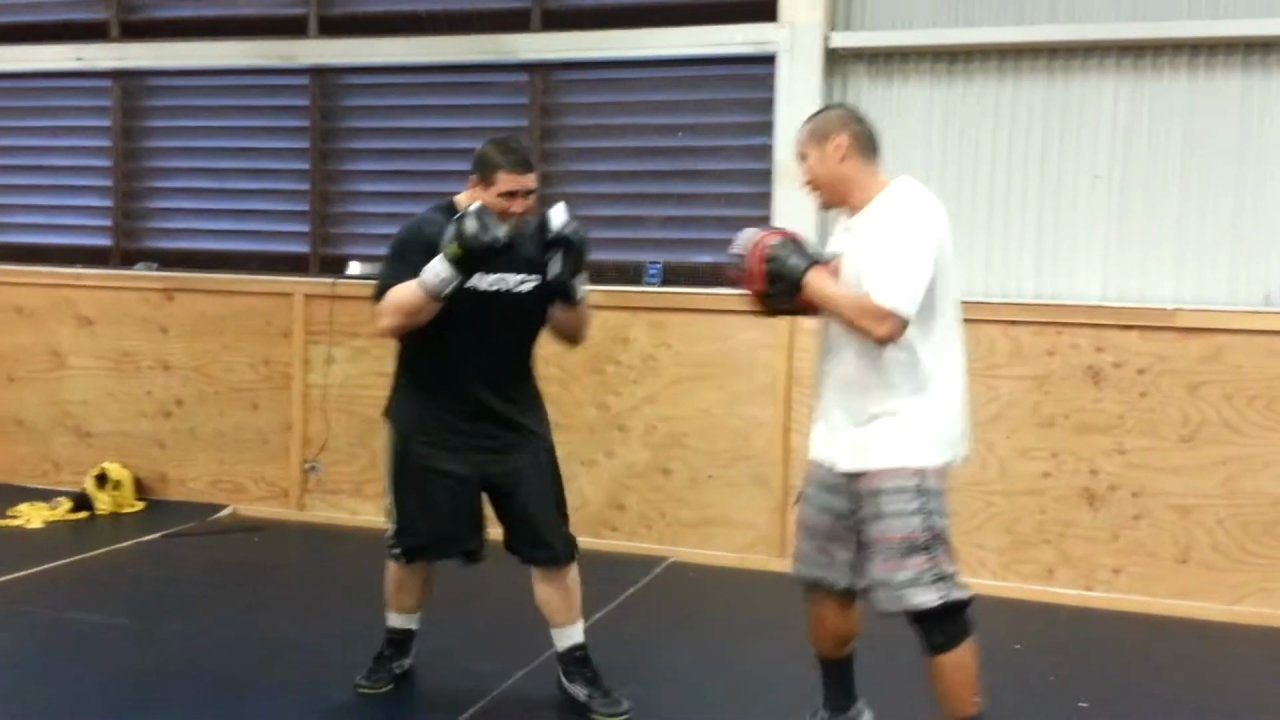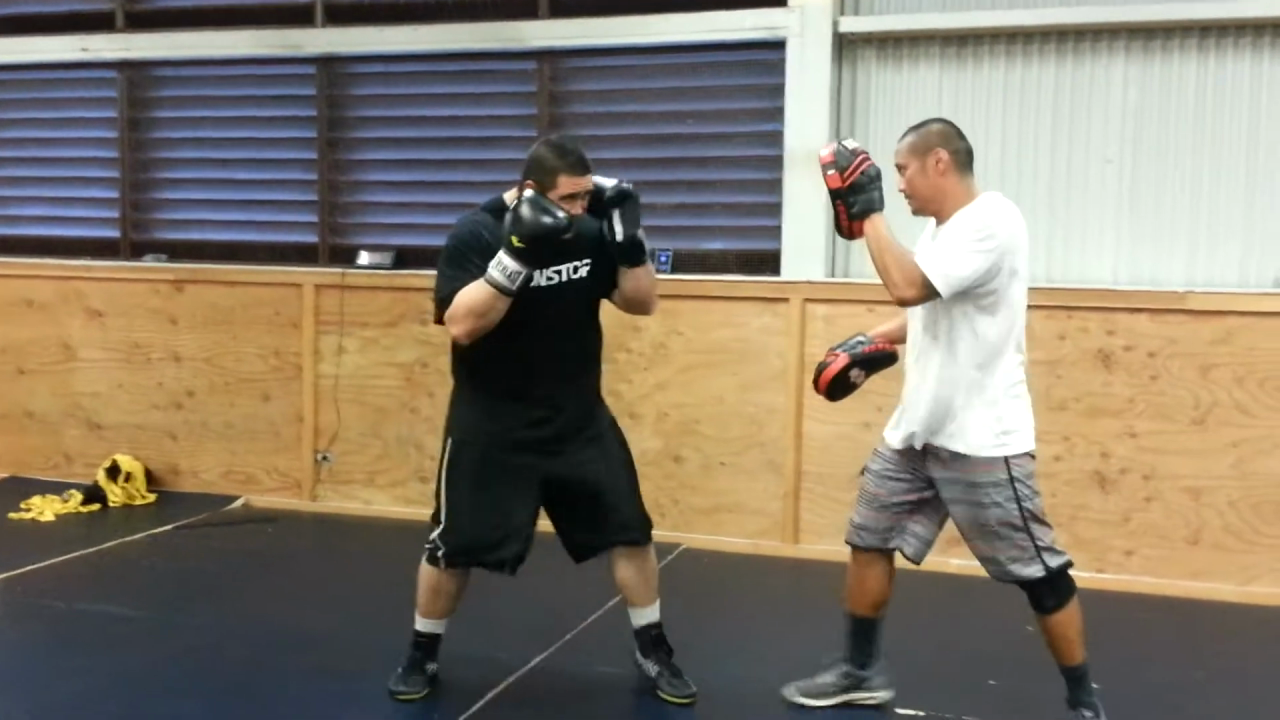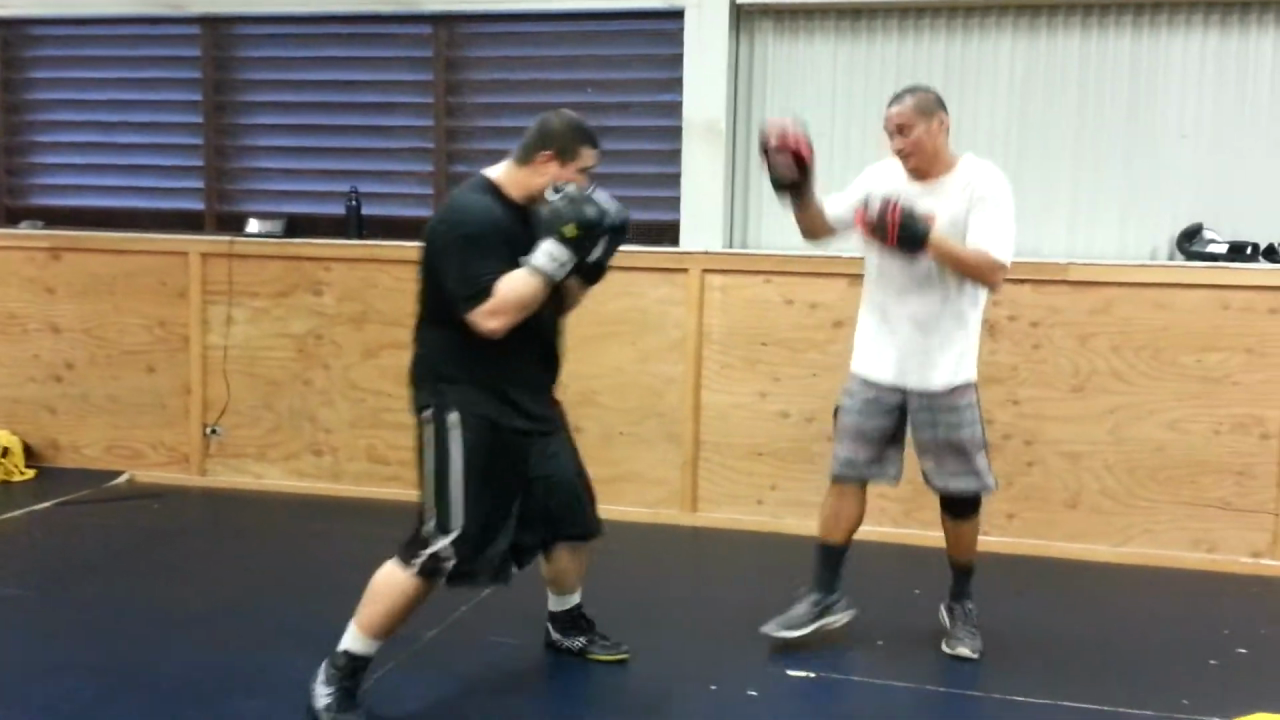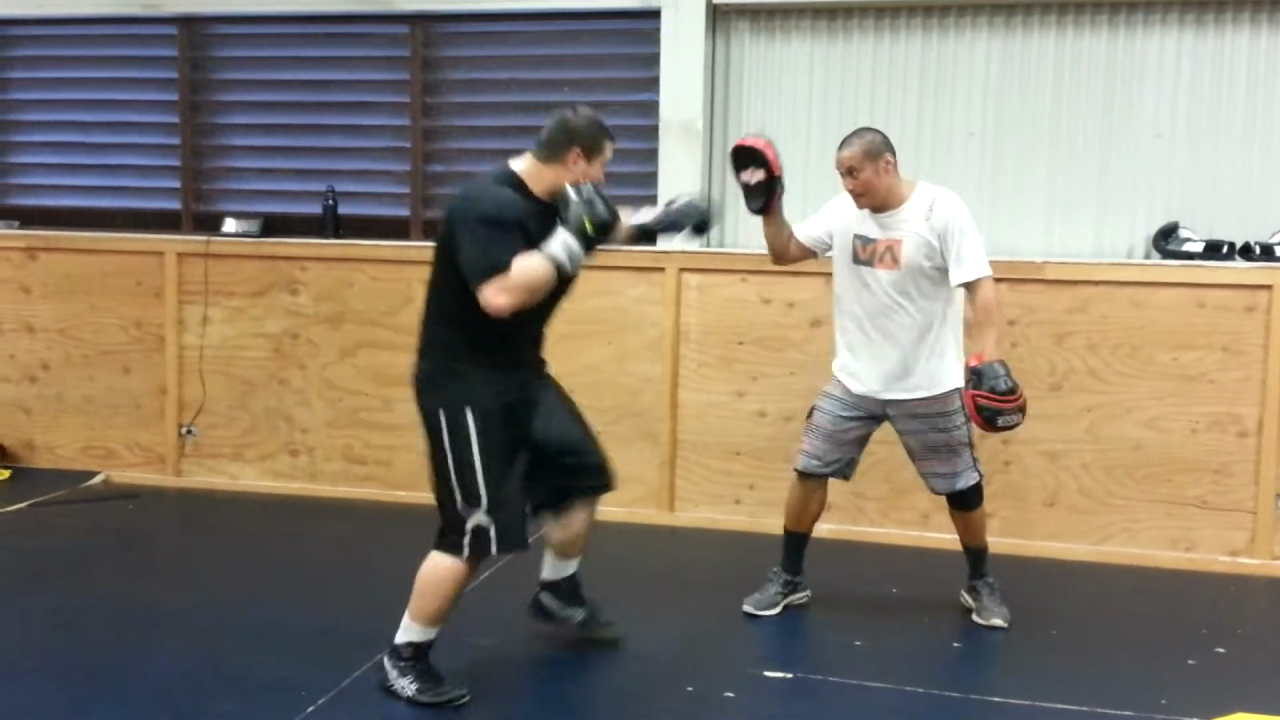
dt=1s
person 1, frame 1
left shoulder: (539, 241)
right shoulder: (424, 233)
left elbow: (573, 332)
right elbow: (391, 319)
left wrist: (566, 273)
right wrist: (452, 260)
left hip: (515, 424)
right hip: (431, 425)
left knee: (550, 546)
right knee: (414, 544)
left ankle: (576, 668)
right ankle: (397, 648)
person 1, frame 2
left shoulder: (590, 229)
right shoulder: (474, 233)
left elbow: (641, 301)
right elbow: (461, 325)
left wrist: (626, 229)
right wrist: (515, 251)
left hip: (579, 418)
right hip: (490, 425)
left knee: (628, 530)
right knee: (453, 548)
left ankle: (652, 648)
right ankle: (422, 653)
person 1, frame 3
left shoulder: (526, 215)
right shoulder: (469, 217)
left elbow: (556, 304)
right elbow: (492, 315)
left wrist: (590, 256)
right wrist: (558, 246)
left hip: (527, 403)
right hip: (465, 407)
left knee: (569, 517)
right knee: (440, 549)
left ankle: (566, 624)
person 1, frame 4
left shoulder: (552, 197)
right shoulder: (489, 205)
left elbow: (607, 227)
right elbow: (502, 296)
left wrist: (656, 220)
right wrist: (573, 237)
left hip: (520, 376)
right hip: (468, 389)
left knee: (582, 476)
right knee: (477, 529)
left ankle: (558, 594)
right ankle: (406, 656)
person 2, frame 1
left shoulder: (907, 214)
right shoulder: (859, 221)
left elbow: (883, 321)
left wrist: (801, 270)
right wrist: (801, 272)
left hip: (900, 447)
right hip: (841, 443)
left knee: (928, 601)
right knee: (823, 580)
person 2, frame 2
left shoulder: (990, 223)
right shoulder: (943, 228)
left elbow: (905, 287)
left wrist: (866, 212)
right wrist: (871, 343)
left hip: (982, 440)
right hip: (916, 428)
left knee: (1039, 571)
right knee: (868, 540)
right ankle: (861, 670)
person 2, frame 3
left shoulder: (984, 183)
right shoulder: (878, 178)
left elbow: (992, 272)
right elbow: (816, 228)
left wrist: (925, 237)
right wrist: (798, 192)
left hip: (943, 368)
right hip: (875, 361)
left knee: (961, 490)
right knee: (847, 474)
left ankle: (960, 604)
right ankle: (822, 597)
person 2, frame 4
left shoulder: (942, 211)
right shoulder: (843, 210)
left elbow: (980, 286)
right elbow: (785, 252)
left wrist: (989, 357)
right wrist: (769, 205)
left hip: (927, 385)
right hip: (853, 378)
left knee: (962, 485)
right knee: (810, 469)
left ankle: (980, 584)
right ankle: (787, 578)
